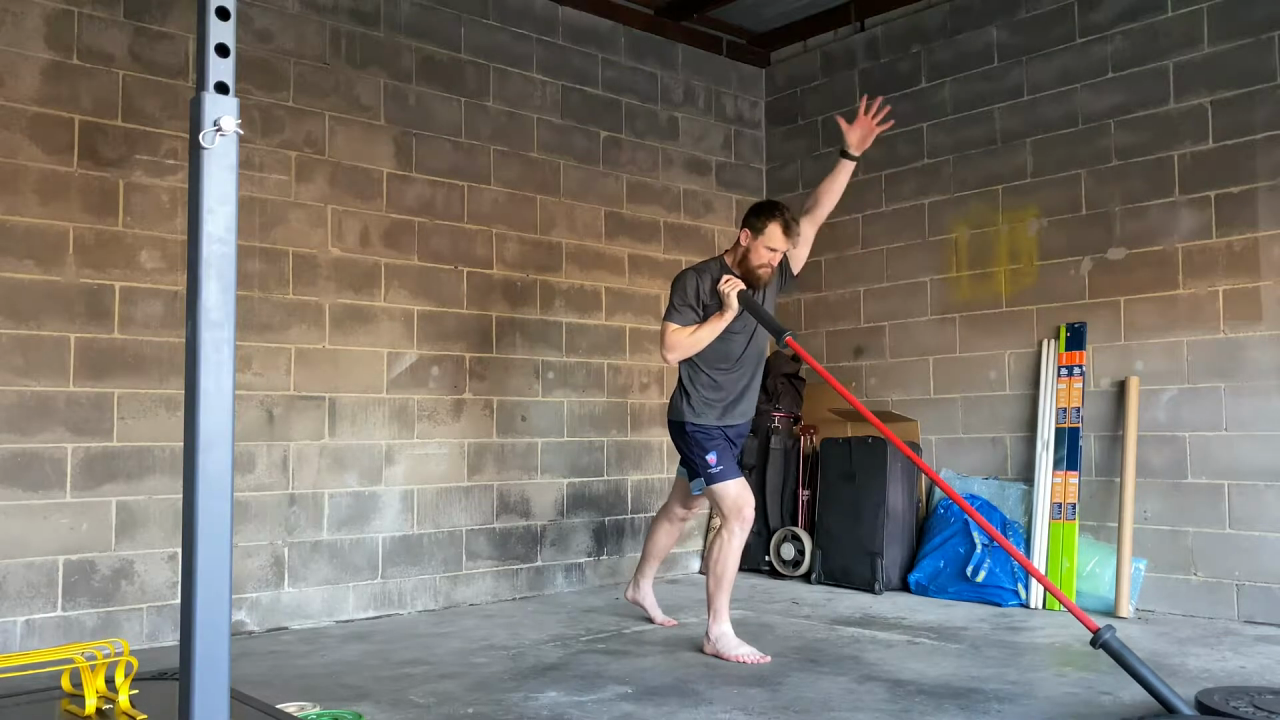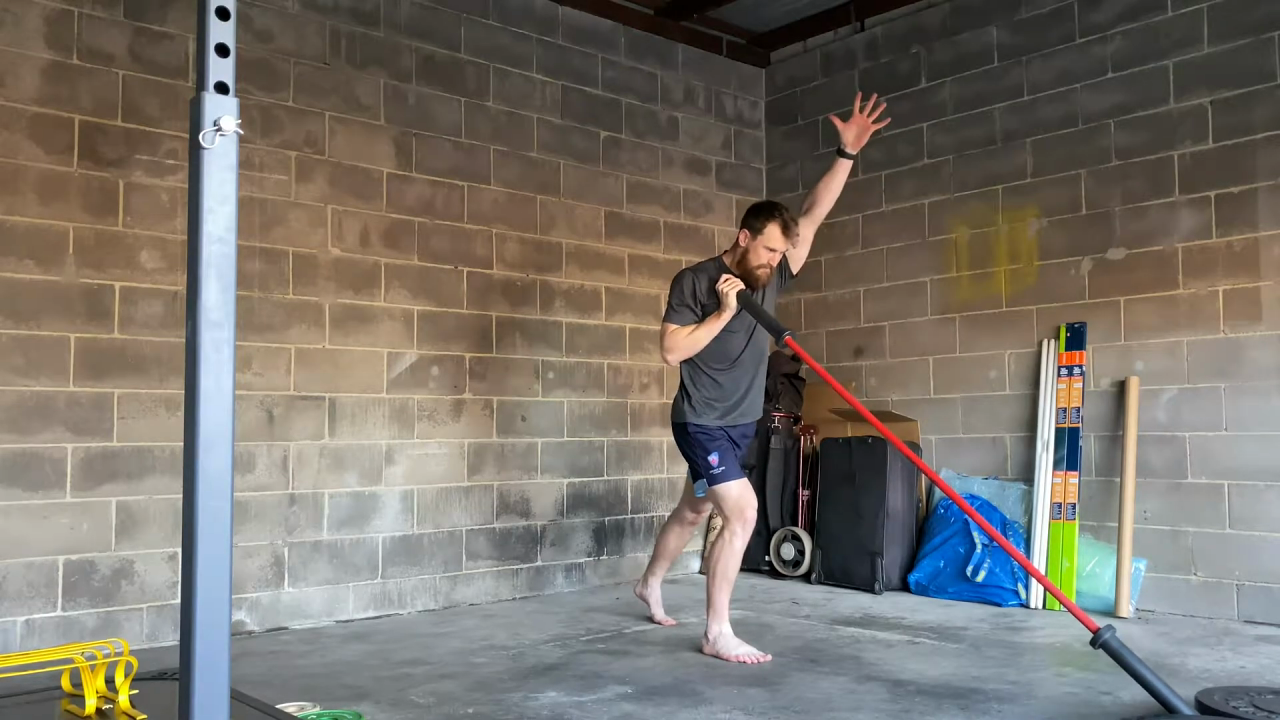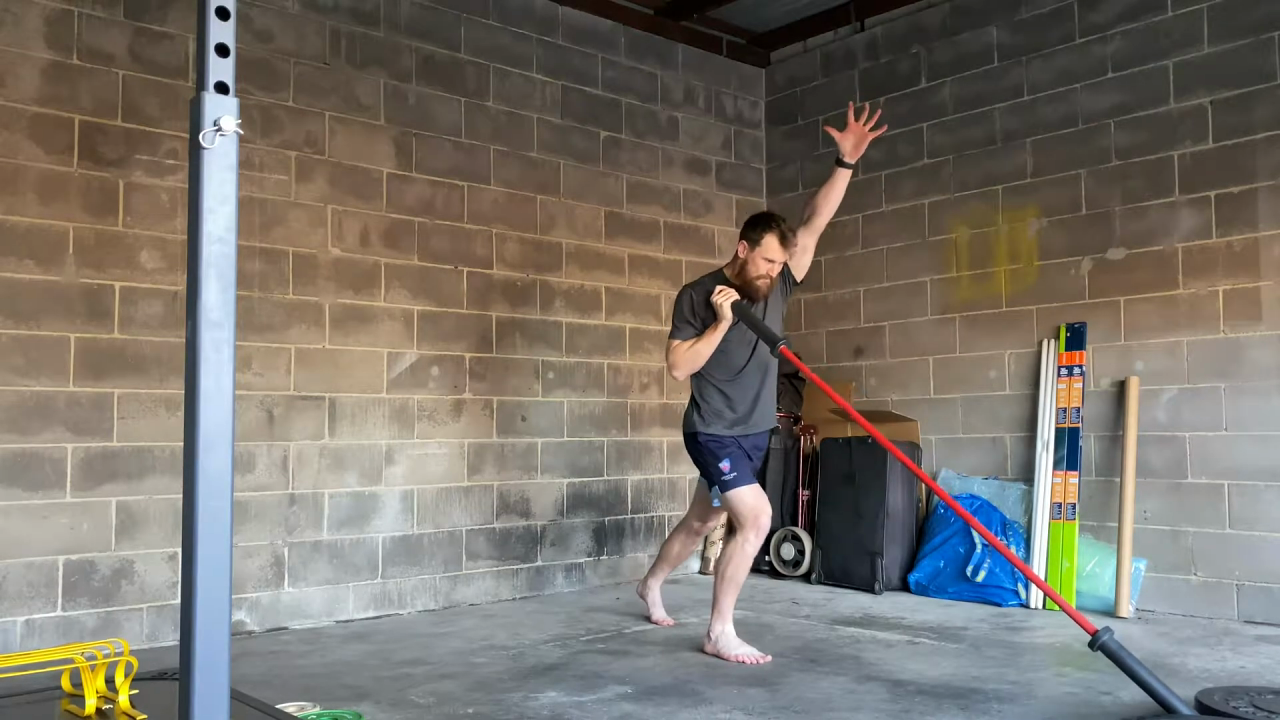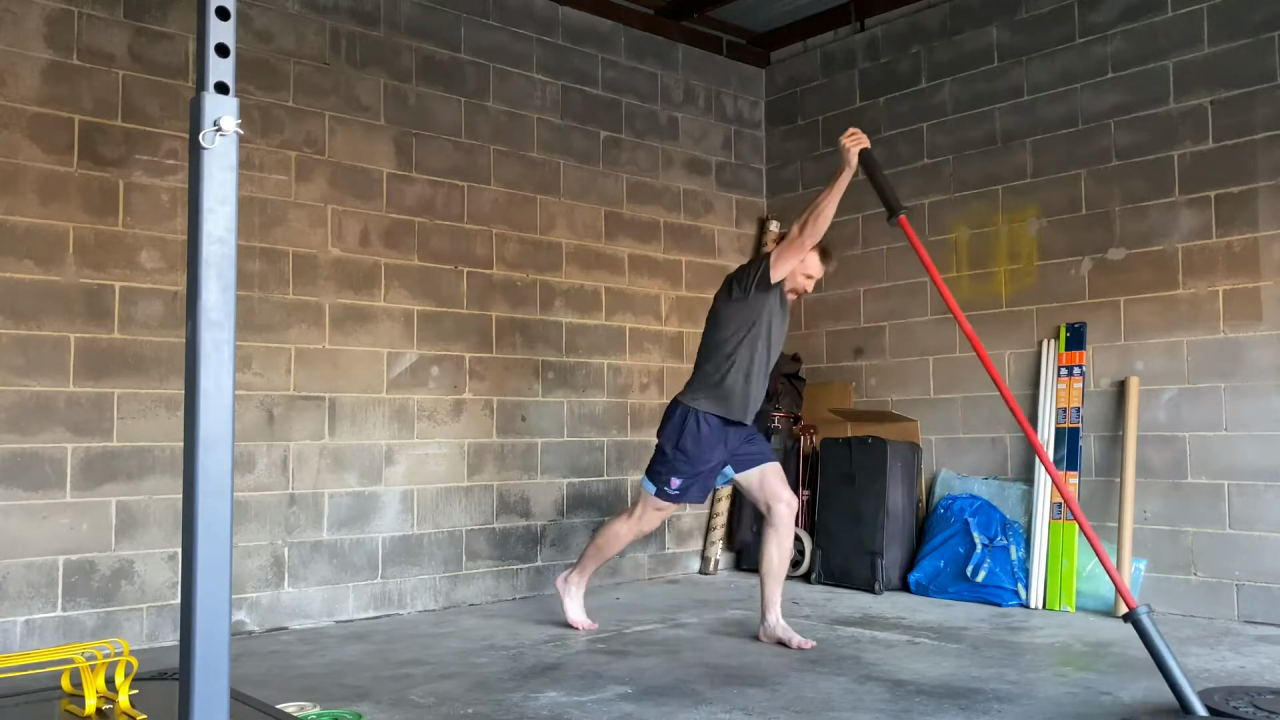
dt=0.5s
person 1, frame 1
left shoulder: (772, 275)
right shoulder: (696, 281)
left elbow: (816, 213)
right elbow: (672, 349)
left wrist: (851, 153)
right wrist: (726, 312)
left hip: (733, 421)
right hip: (698, 421)
left knee: (682, 507)
right knee: (740, 511)
left ankle: (642, 585)
right ankle: (718, 633)
person 1, frame 2
left shoulder: (771, 274)
right shoulder: (695, 281)
left elbow: (815, 214)
right elbow: (672, 350)
left wrist: (848, 152)
right wrist: (723, 312)
left hip: (740, 422)
right hip: (702, 422)
left knee: (693, 510)
right knee: (742, 513)
left ankle: (650, 584)
right ankle: (717, 633)
person 1, frame 3
left shoulder: (778, 281)
right shoulder: (697, 294)
left elbow: (818, 221)
right elbow: (681, 363)
left wrist: (846, 161)
right wrist: (722, 322)
left hip: (753, 430)
right hip: (715, 430)
left knee: (705, 519)
right knee: (757, 520)
left ankle: (651, 587)
right ankle: (718, 632)
person 1, frame 4
left shoulder: (775, 303)
right shoulder: (749, 283)
right elbow: (805, 235)
right wrist: (846, 171)
left hip: (737, 425)
right hip: (699, 422)
left knee: (783, 506)
right knee: (644, 518)
left ankle: (772, 621)
right ankle: (574, 581)
